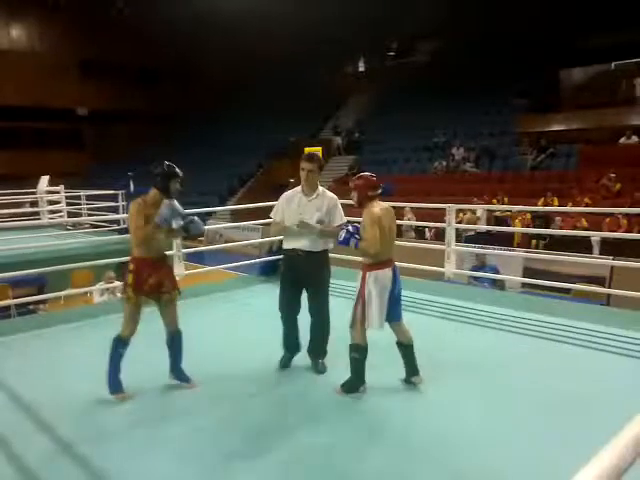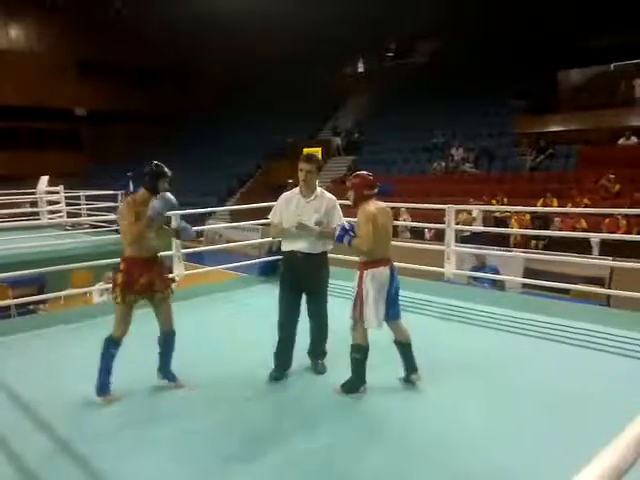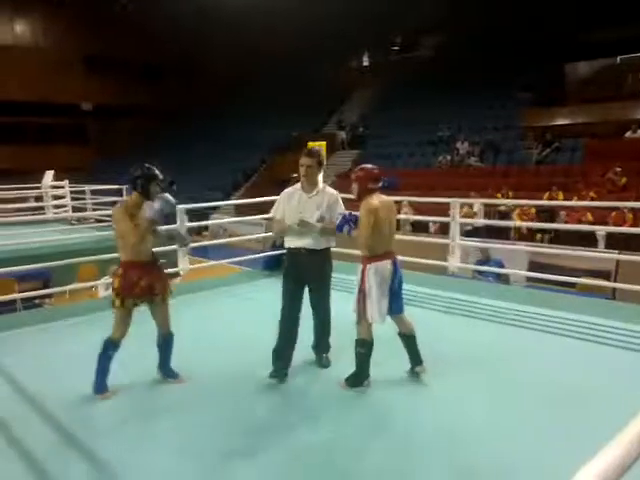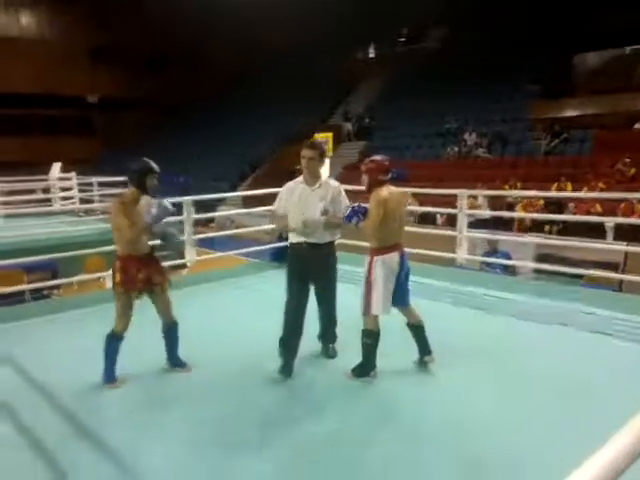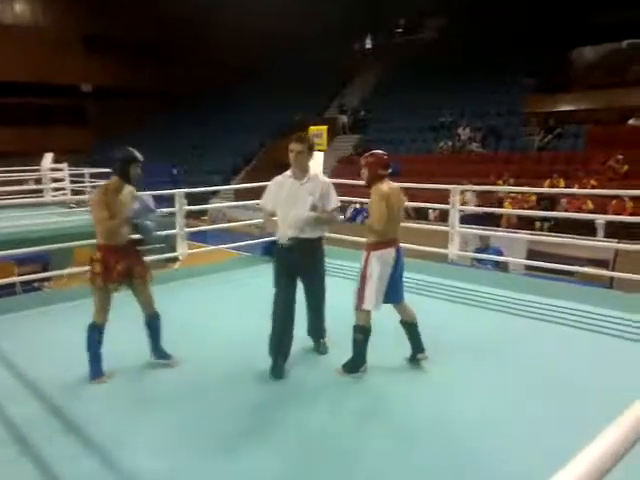
dt=0.1s
person 1, frame 1
left shoulder: (166, 205)
right shoulder: (139, 206)
right elbow: (138, 240)
left wrist: (186, 228)
right wrist: (159, 221)
left hip: (162, 266)
right hip: (140, 269)
left knee: (173, 326)
right knee: (129, 329)
left ankle: (176, 370)
right ankle: (114, 381)
person 1, frame 2
left shoulder: (156, 203)
right shoulder: (128, 205)
right elbow: (131, 238)
left wrist: (177, 232)
right wrist: (151, 215)
left hip: (155, 265)
right hip: (132, 268)
left knee: (168, 325)
right knee: (120, 330)
left ankle: (164, 370)
right ankle: (102, 383)
person 1, frame 3
left shoulder: (148, 207)
right shoulder: (122, 210)
right elbow: (133, 241)
right wrist: (152, 217)
left hip: (151, 268)
right hip: (129, 272)
left knee: (165, 327)
right knee: (119, 333)
left ankle: (165, 368)
right ankle: (100, 381)
person 1, frame 4
right shoulder: (118, 205)
right elbow: (127, 239)
right wrist: (149, 221)
left hip: (148, 261)
right hip: (128, 265)
left knee: (169, 316)
right knee: (122, 325)
left ankle: (173, 358)
right ankle: (109, 371)
person 1, frame 5
left shoulder: (129, 191)
right shoulder: (100, 195)
right elbow: (104, 230)
left wrist: (138, 226)
right wrist: (130, 216)
left hip: (129, 252)
right hip: (107, 256)
left knee: (150, 307)
right knee: (101, 315)
left ankle: (157, 350)
right ankle: (95, 366)
person 2, frame 1
left shoulder: (329, 200)
right shoulder: (287, 197)
left elbow: (338, 231)
right elbow: (275, 229)
left wrist: (315, 229)
right wrist: (290, 226)
left hip: (317, 258)
right hip: (291, 257)
left knee: (319, 310)
right knee: (287, 308)
left ankle: (317, 355)
right ankle: (291, 349)
person 2, frame 2
left shoulder: (328, 201)
right shoulder: (286, 199)
left elbow: (336, 232)
right elbow: (273, 231)
left wrist: (314, 230)
right wrist: (289, 228)
left hip: (316, 261)
right hip: (291, 260)
left knee: (317, 312)
right knee: (286, 314)
left ankle: (317, 355)
right ankle: (282, 362)
person 2, frame 3
left shoulder: (330, 196)
right shoulder: (288, 194)
left elbow: (339, 228)
right elbow: (276, 226)
left wrist: (317, 226)
right wrist: (291, 225)
left hip: (320, 256)
right hip: (294, 256)
left knee: (321, 307)
right knee: (289, 310)
left ankle: (321, 349)
right ankle: (281, 362)
person 2, frame 4
left shoulder: (334, 188)
right shoulder: (290, 188)
left elbow: (343, 220)
right elbow: (278, 221)
left wrist: (321, 221)
right wrist: (293, 226)
left hip: (324, 250)
right hip: (298, 251)
left knee: (326, 300)
right knee: (294, 305)
left ankle: (328, 340)
right ankle: (287, 357)
person 2, frame 5
left shoulder: (322, 183)
right shoulder: (277, 183)
left elbow: (333, 216)
right elbow: (267, 217)
left wrist: (312, 218)
right wrist: (279, 233)
left hip: (311, 246)
right hip: (285, 247)
left knee: (315, 295)
right knee: (282, 303)
left ankle: (317, 336)
right ankle: (278, 357)
person 3, frame 1
left shoulder: (370, 213)
right shoulder: (387, 209)
left elbow: (372, 249)
left wrist: (351, 240)
right wrist: (359, 234)
left hip: (374, 274)
right hip: (390, 270)
left knee: (357, 326)
right knee: (396, 323)
left ankle: (357, 380)
right ankle: (413, 373)
person 3, frame 2
left shoulder: (365, 211)
right shoulder: (384, 209)
left elbow: (365, 246)
left wrist: (346, 237)
right wrist: (355, 232)
left hip: (372, 273)
right hip: (387, 268)
left knee: (359, 327)
right knee: (394, 322)
left ankle: (357, 380)
right ankle: (411, 371)
person 3, frame 3
left shoulder: (368, 204)
right shoulder: (387, 202)
left elbow: (364, 239)
left wrist: (348, 227)
right wrist: (357, 223)
left hip: (374, 266)
right hip: (391, 262)
left knee: (363, 321)
right knee: (398, 315)
left ankle: (361, 374)
right ankle: (417, 363)
person 3, frame 4
left shoulder: (378, 195)
right shoulder: (399, 194)
left elbow: (371, 230)
left wrist: (356, 219)
right wrist: (366, 215)
left hip: (382, 258)
right hip: (398, 254)
left knee: (370, 312)
right knee: (405, 306)
left ankle: (368, 365)
right ankle: (425, 353)
person 3, frame 5
left shoulder: (379, 190)
right shoulder: (396, 189)
left elbow: (377, 224)
left wrist: (357, 217)
right wrist: (366, 214)
left hip: (379, 254)
right hip: (393, 250)
left knee: (362, 307)
right knee: (399, 303)
left ankle: (358, 361)
right ankle: (418, 351)
